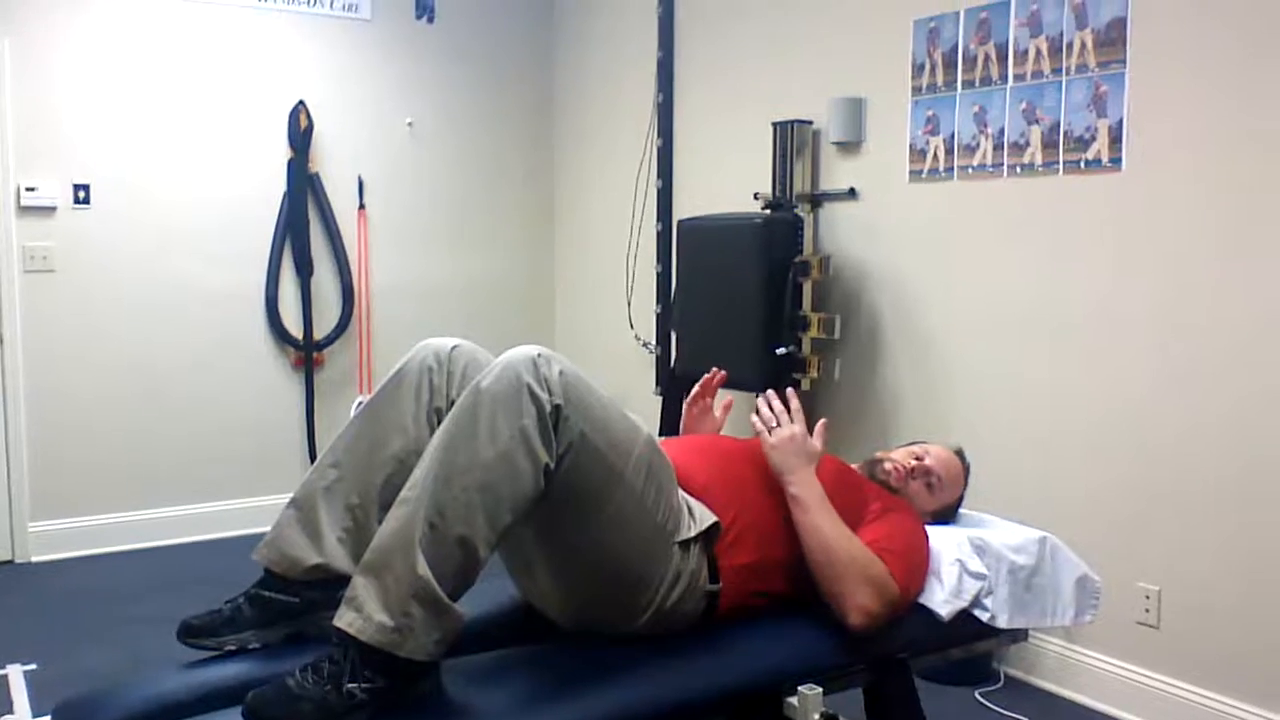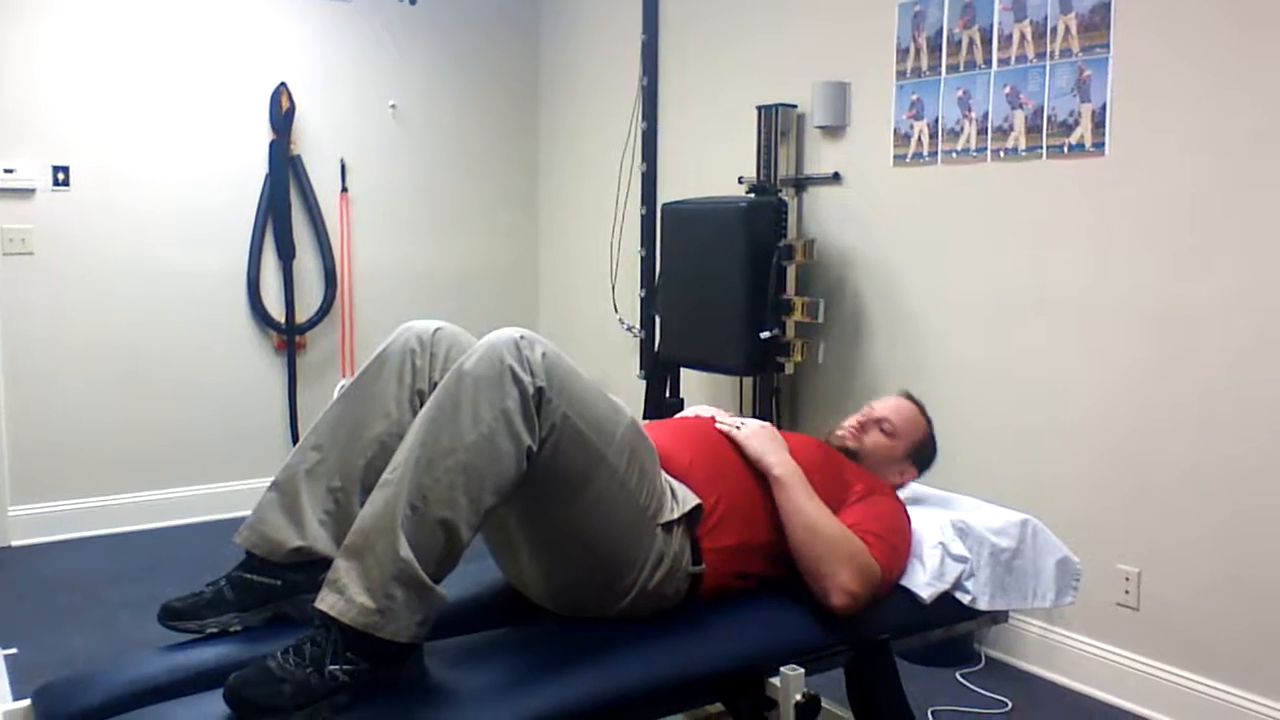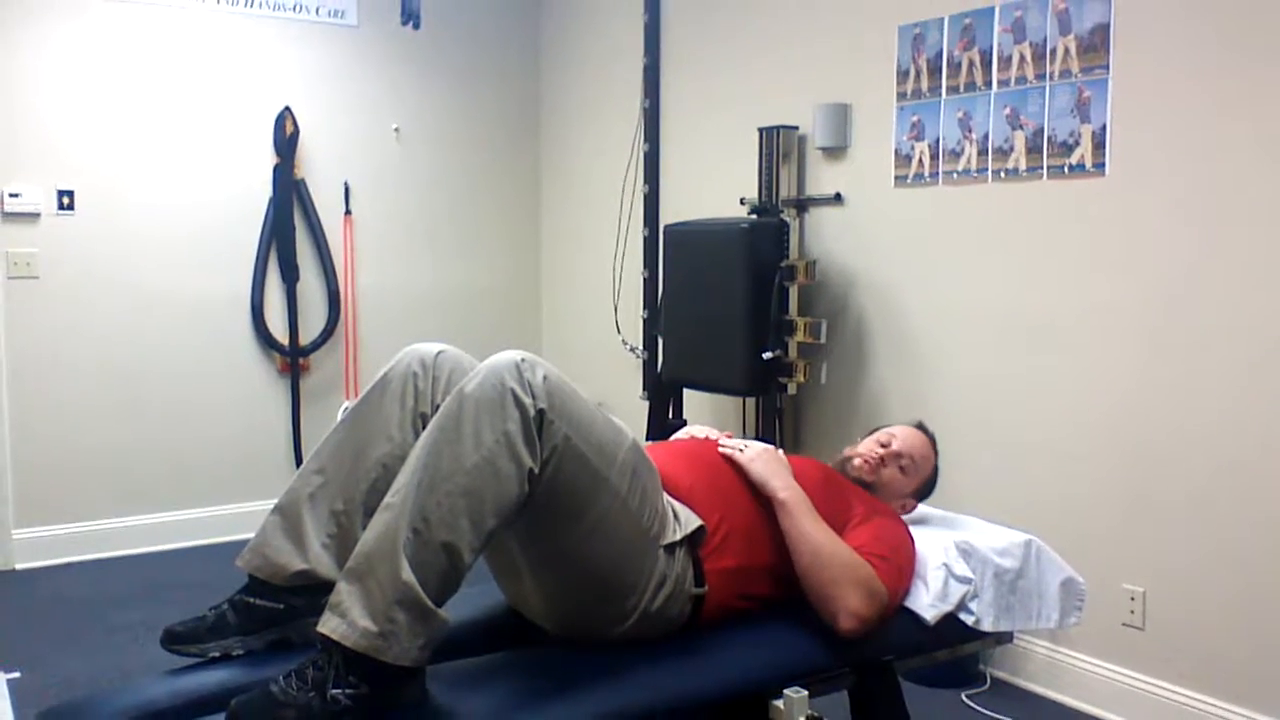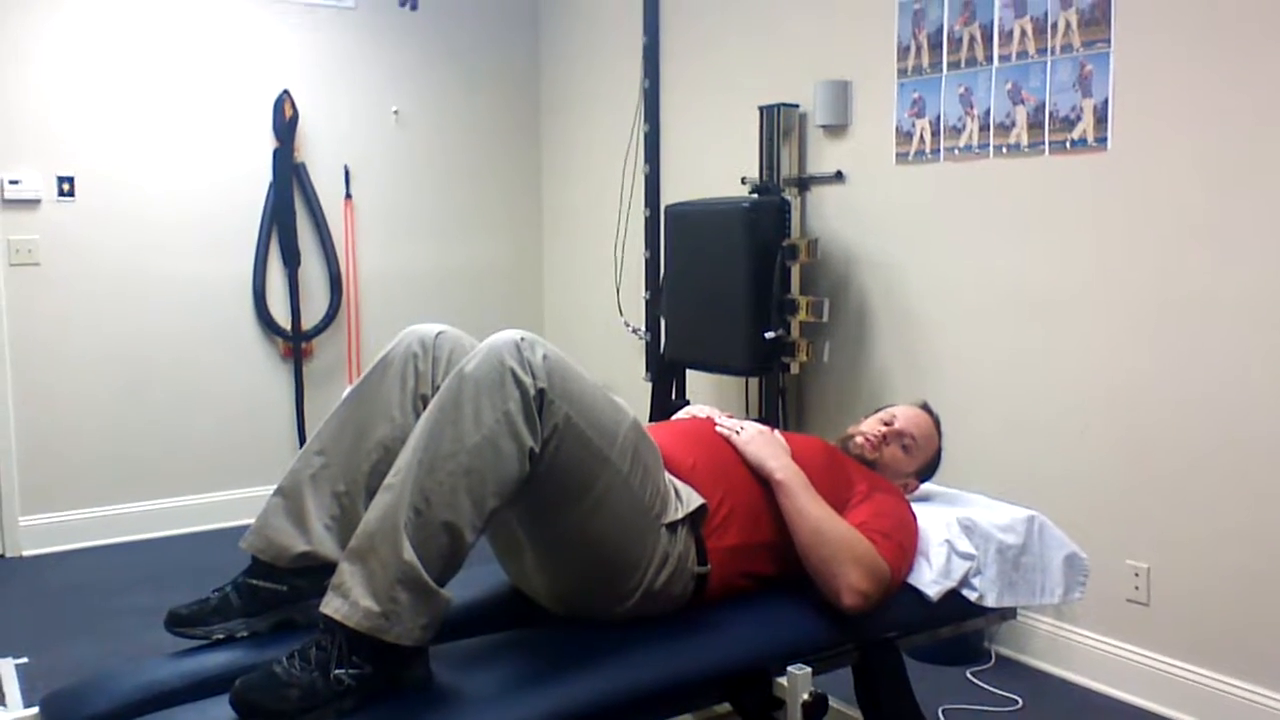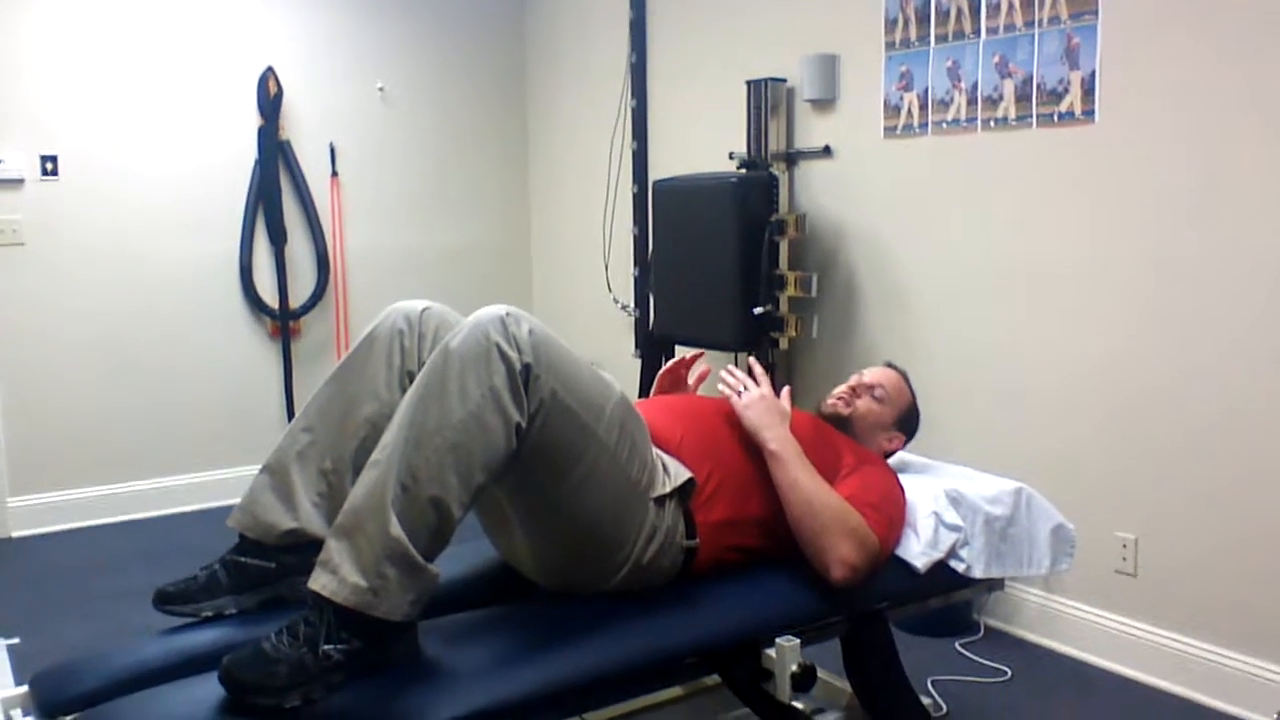
dt=1s
person 1, frame 1
left shoulder: (893, 524)
right shoulder: (812, 468)
left elbow: (861, 606)
left wrist: (800, 476)
right wrist: (692, 444)
left hip: (670, 559)
right hip: (574, 545)
left knee: (532, 376)
right knee: (445, 364)
left ankle: (385, 650)
right ankle: (302, 583)
person 1, frame 2
left shoulder: (874, 504)
right shoulder: (775, 444)
left elbow: (843, 587)
left wrist: (778, 462)
right wrist: (693, 426)
left hip: (656, 541)
right hip: (553, 530)
left knee: (515, 360)
right knee: (427, 345)
left ankle: (368, 631)
right ankle: (286, 564)
person 1, frame 3
left shoulder: (877, 526)
right shoulder: (772, 462)
left elbow: (850, 609)
left wrist: (783, 486)
right wrist: (679, 445)
left hip: (658, 564)
right hip: (555, 548)
left knee: (516, 382)
right knee: (429, 370)
left ankle: (368, 656)
right ankle: (287, 588)
person 1, frame 4
left shoulder: (879, 502)
right shoulder: (773, 444)
left elbow: (853, 586)
left wrist: (781, 467)
right wrist: (682, 425)
left hip: (662, 541)
right hip: (557, 526)
left knee: (516, 362)
right knee: (431, 350)
left ankle: (372, 636)
right ankle: (289, 570)
person 1, frame 5
left shoulder: (866, 473)
right shoulder: (771, 420)
left elbow: (843, 559)
left wrist: (777, 437)
right wrist: (658, 403)
left hip: (651, 514)
right hip: (547, 503)
left knee: (502, 337)
right knee: (417, 327)
left ankle: (360, 613)
right ankle: (279, 546)
